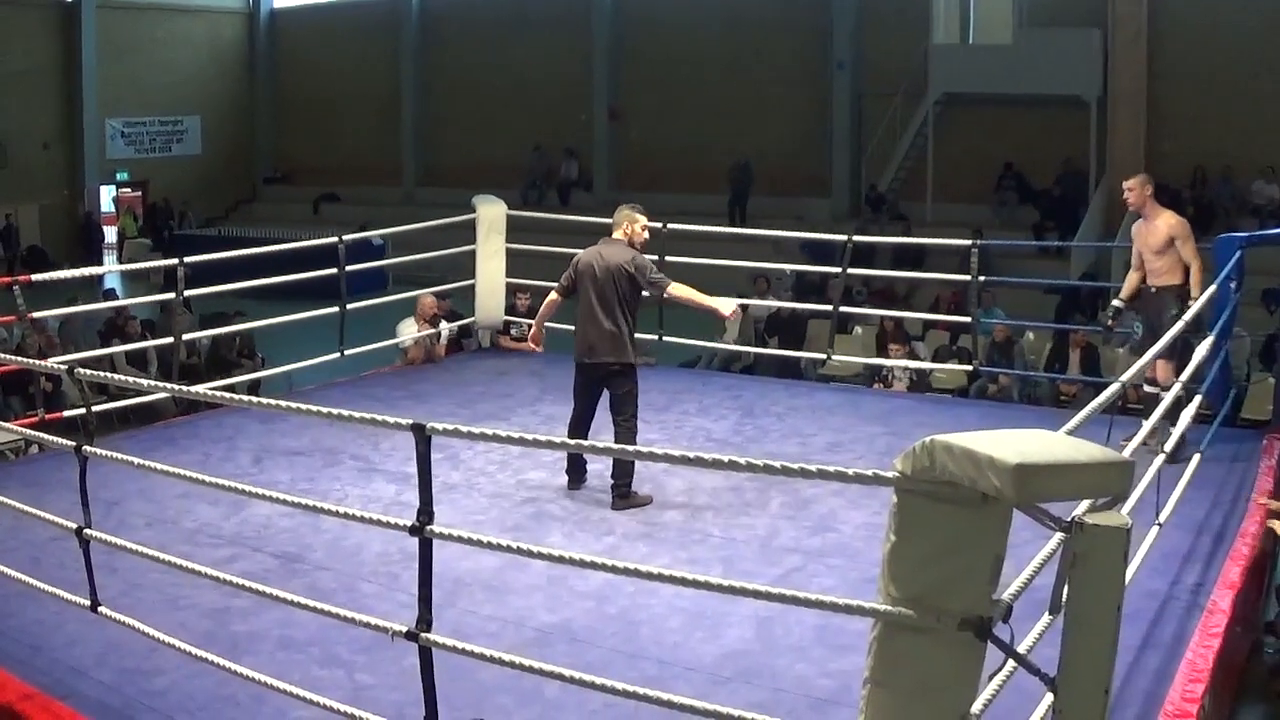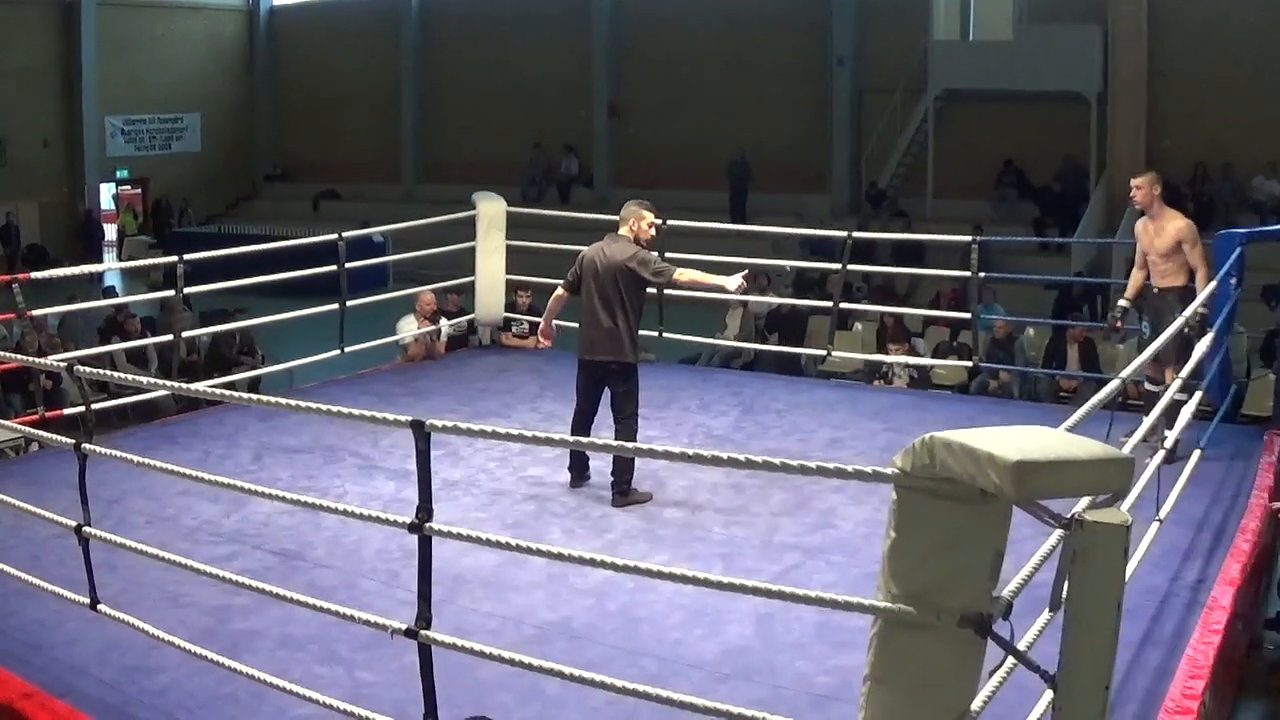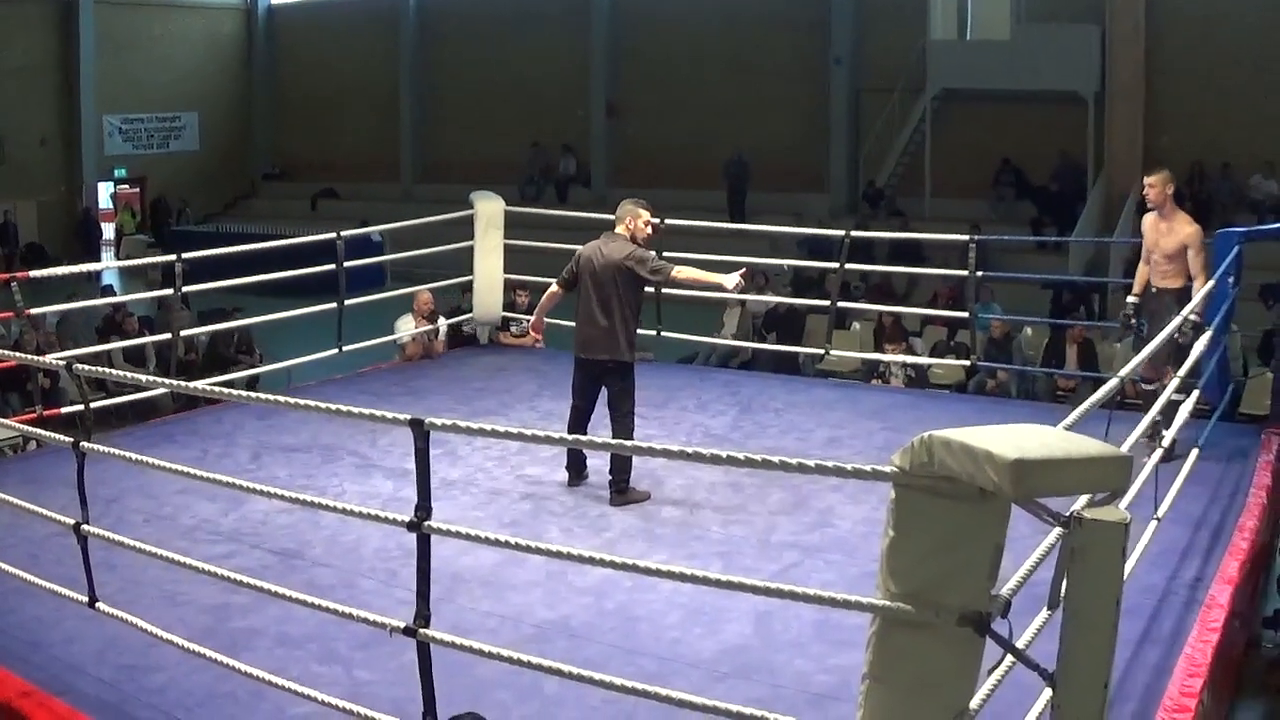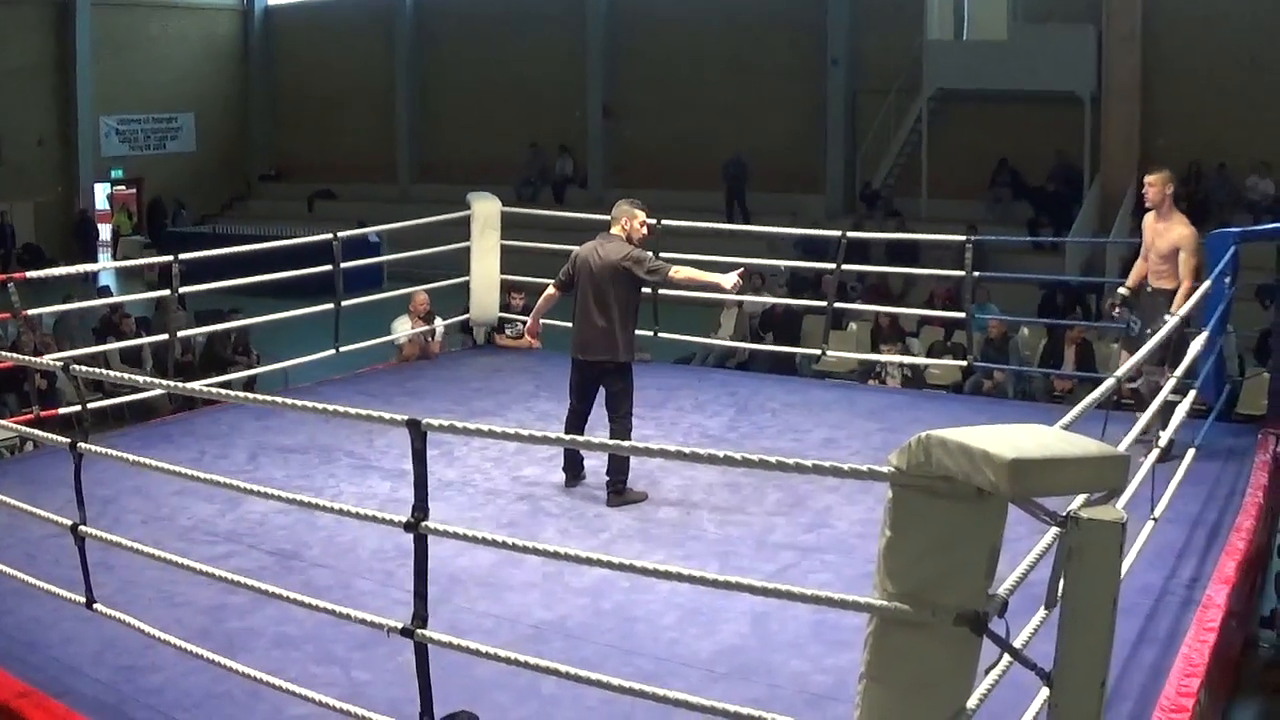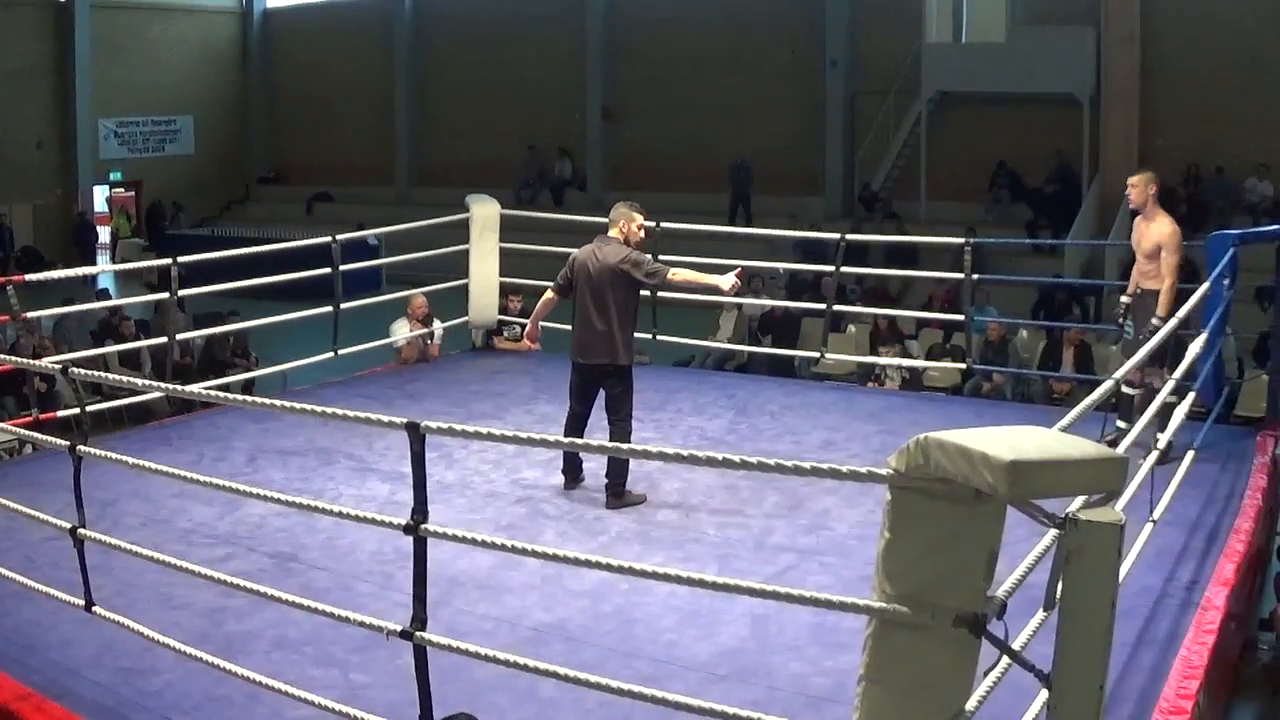
dt=0.3s
person 1, frame 1
left shoulder: (584, 257)
right shoulder: (632, 260)
left elbow: (554, 297)
right elbow: (672, 289)
left wrist: (537, 326)
right wrist: (717, 304)
left hip: (586, 353)
right hip: (619, 355)
left knee: (580, 416)
right knee: (624, 424)
left ankle: (575, 475)
right ankle: (622, 494)
person 1, frame 2
left shoulder: (589, 253)
right shoulder: (635, 257)
left elbow: (561, 293)
right elbow: (679, 275)
left wrist: (546, 323)
right wrist: (724, 281)
left hip: (588, 350)
right hip: (620, 353)
left knee: (583, 412)
right knee: (625, 421)
left ankle: (577, 472)
right ankle: (622, 490)
person 1, frame 3
left shoulder: (586, 251)
right shoulder: (633, 256)
left elbow: (556, 289)
right elbow: (678, 273)
left wrist: (538, 316)
right wrist: (721, 279)
left hip: (585, 349)
right hip: (617, 352)
left knee: (580, 410)
right knee: (622, 420)
left ankle: (575, 471)
right ankle: (620, 489)
person 1, frame 4
left shoulder: (582, 253)
right shoulder: (630, 256)
left elbow: (553, 291)
right elbow: (675, 273)
left wrist: (534, 320)
right wrist: (719, 279)
left hip: (583, 350)
right hip: (615, 353)
left knee: (577, 412)
right knee: (620, 421)
left ankle: (572, 472)
right ankle: (617, 490)
person 1, frame 5
left shoulder: (580, 256)
right shoulder: (629, 259)
left elbow: (551, 296)
right elbow: (674, 276)
left wrist: (532, 324)
right wrist: (717, 280)
left hip: (582, 354)
right hip: (615, 356)
left knee: (577, 414)
right knee: (619, 423)
left ankle: (571, 475)
right ankle: (616, 492)
person 2, frame 1
left shoulder: (1174, 223)
right shoulder: (1137, 229)
left elbow: (1195, 265)
left wrist: (1194, 305)
right wrist: (1117, 304)
left hip: (1173, 297)
right hip: (1149, 296)
left knee: (1165, 371)
right knee: (1150, 369)
right ankle: (1150, 429)
person 2, frame 2
left shoulder: (1181, 226)
right shoulder: (1140, 226)
left elbow: (1201, 270)
left wrist: (1200, 311)
right wrist: (1123, 304)
left hip: (1177, 299)
right hip: (1153, 297)
left knee: (1173, 373)
right knee: (1152, 367)
left ankle: (1170, 439)
person 2, frame 3
left shoulder: (1190, 231)
right shoulder: (1147, 220)
left elbow: (1199, 277)
left wrist: (1194, 318)
right wrist: (1132, 300)
left hip: (1175, 299)
right hip: (1150, 295)
left knee: (1171, 371)
right knee: (1145, 366)
left ankle: (1167, 438)
right ankle: (1156, 421)
person 2, frame 4
left shoulder: (1185, 233)
right shoulder: (1147, 220)
left elbow: (1187, 282)
left wrist: (1170, 319)
right wrist: (1123, 292)
left hip: (1167, 301)
right hip: (1145, 295)
left knee: (1166, 372)
right knee: (1128, 362)
person 2, frame 5
left shoulder: (1168, 230)
right shoulder: (1138, 222)
left elbow: (1170, 281)
left wrist: (1157, 322)
right wrist: (1124, 300)
left hip: (1157, 302)
right hip: (1137, 298)
left knee: (1159, 373)
right knee: (1132, 368)
left ankle: (1163, 440)
right ankle: (1122, 428)
